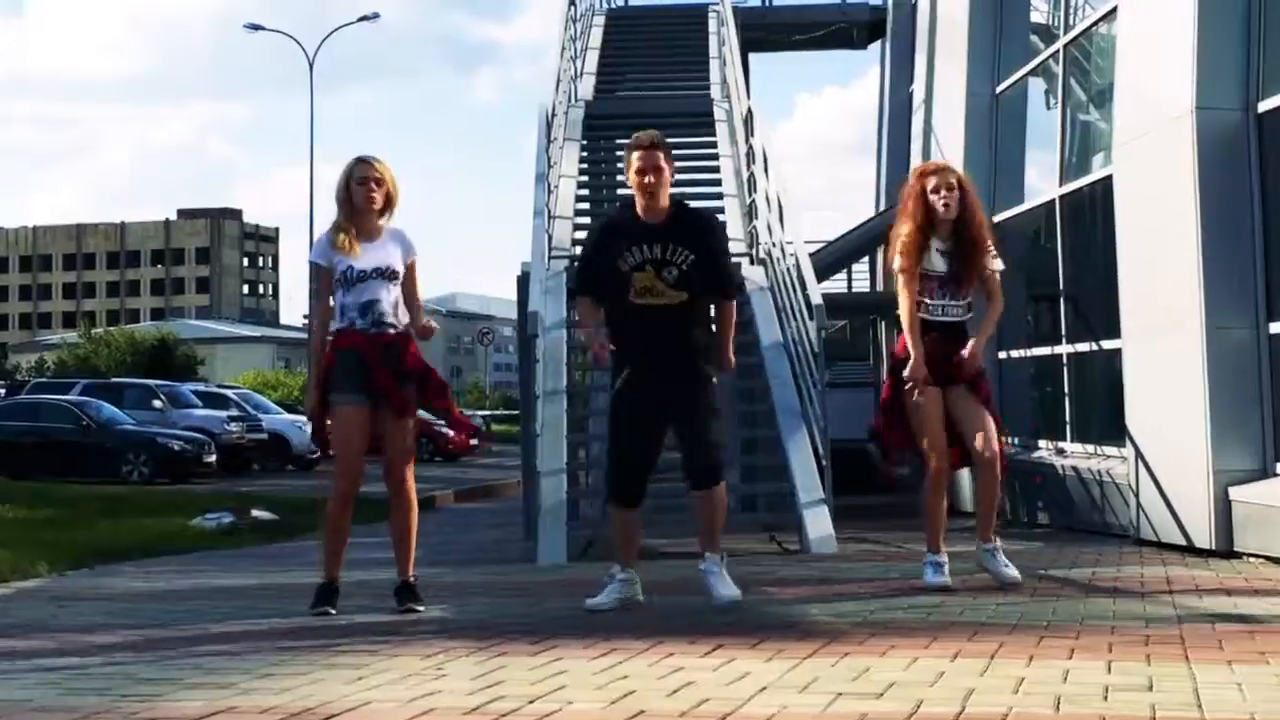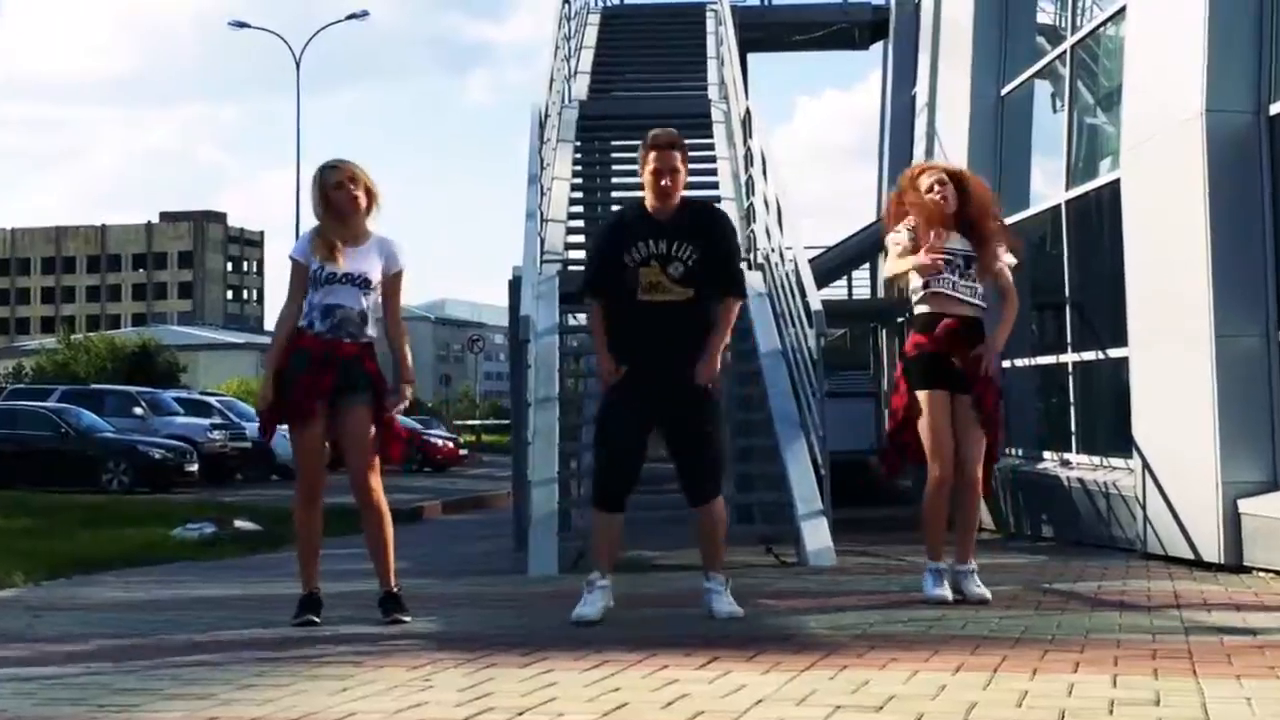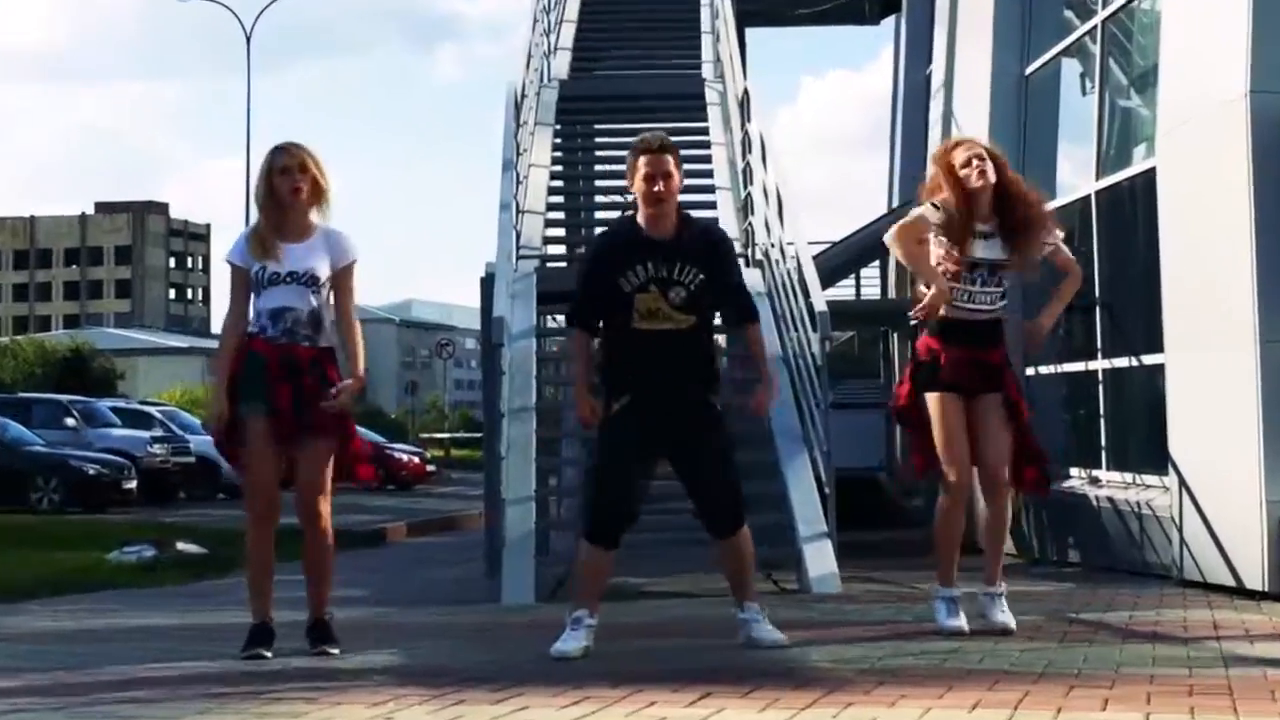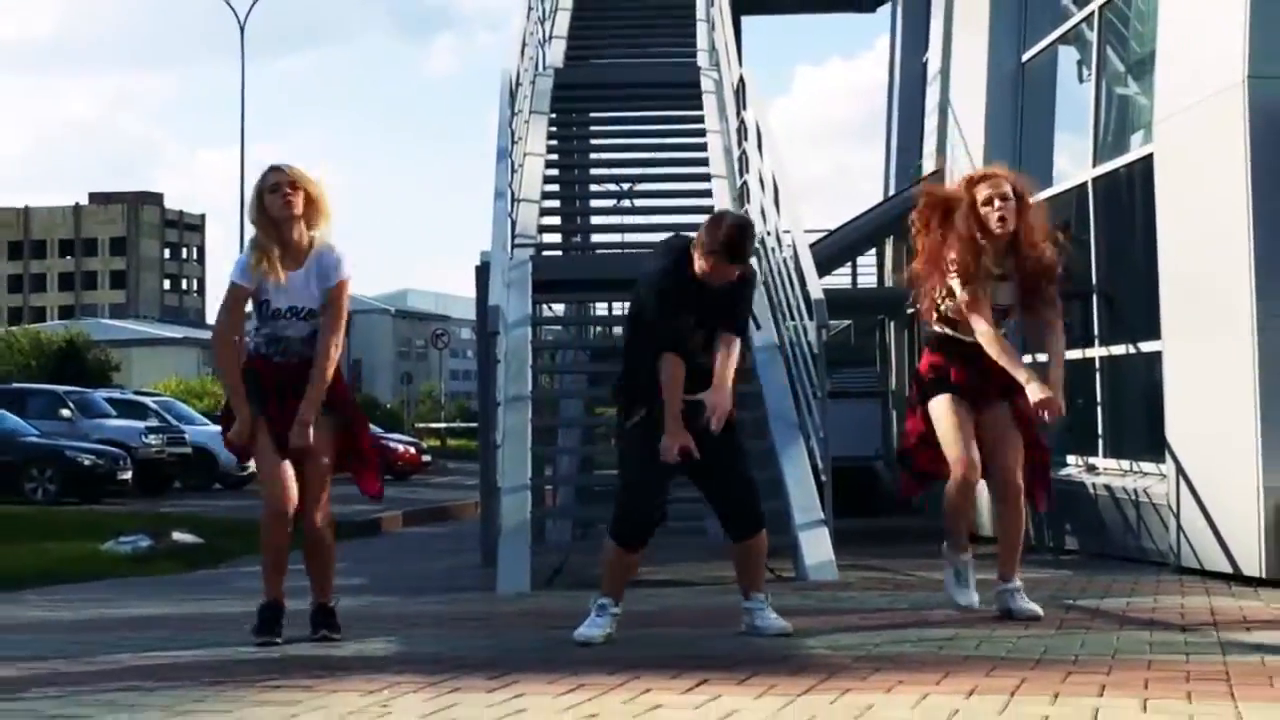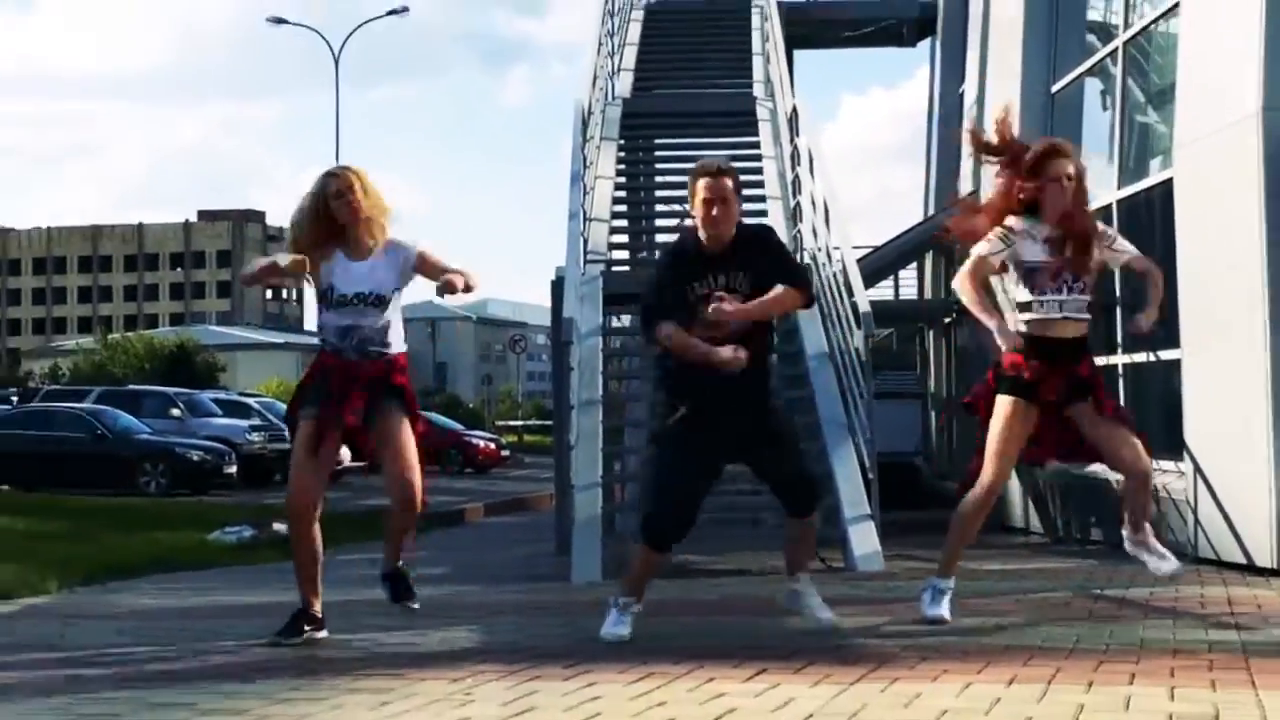
dt=0.5s
person 1, frame 1
left shoulder: (702, 226)
right shoulder: (609, 230)
left elbow: (726, 291)
right elbow: (586, 293)
left wrist: (725, 348)
right wrist: (594, 332)
left hip: (692, 366)
right hip: (635, 369)
left knee: (707, 463)
right knee: (625, 476)
left ankle: (714, 566)
right ankle: (625, 577)
person 1, frame 2
left shoulder: (711, 223)
right shoulder: (619, 227)
left elbow: (733, 293)
right elbow: (595, 294)
left wrist: (714, 350)
right wrist: (603, 353)
left hip: (689, 372)
right hip: (629, 372)
left knee: (704, 477)
right knee: (611, 478)
left ankle: (715, 585)
right ankle: (599, 586)
person 1, frame 3
left shoulder: (710, 242)
right shoulder: (609, 247)
left elbow: (742, 314)
right elbow: (583, 324)
left wrist: (764, 377)
right wrist: (583, 391)
left hip: (695, 400)
right hip: (629, 403)
left knee: (727, 508)
right knee: (605, 514)
left ankle: (750, 614)
right ankle: (582, 622)
person 1, frame 4
left shoulder: (742, 277)
right shoulder: (668, 275)
left elbow: (731, 337)
right elbow: (667, 349)
left wrist: (723, 388)
right wrist: (671, 425)
left hip: (707, 408)
right hip: (650, 410)
left knee: (745, 506)
right knee: (638, 513)
left ankle: (755, 606)
right ankle: (604, 609)
person 1, frame 5
left shoulder: (760, 243)
right shoulder: (675, 255)
left elbow: (799, 292)
right elbow: (658, 324)
left wrist: (745, 313)
right wrist: (711, 354)
left hip: (752, 404)
right hip: (691, 408)
left knee: (802, 491)
right knee: (665, 516)
left ankle: (798, 583)
right ankle: (625, 604)
person 2, frame 1
left shoulder: (400, 241)
right shoulder: (328, 246)
right elbow: (320, 315)
left wrist: (421, 325)
right wrist: (313, 382)
left hip: (397, 357)
right hip: (350, 358)
left knee: (401, 477)
right knee: (347, 479)
left ankle: (406, 580)
right ankle: (329, 583)
person 2, frame 2
left shoulder: (385, 250)
right shoulder: (311, 244)
left elbow: (393, 321)
right elbow: (291, 310)
left wrist: (406, 379)
right wrist: (269, 374)
left hip: (357, 365)
right hip: (307, 361)
left knee: (367, 482)
right knee: (310, 484)
left ankle: (390, 590)
right ankle: (310, 592)
person 2, frame 3
left shoulder: (334, 242)
right shoulder: (250, 244)
left elbow: (345, 317)
right elbow: (236, 319)
left wrist: (357, 374)
right wrist: (220, 388)
left hip: (314, 371)
right hip: (260, 369)
left knee: (314, 507)
right knee: (261, 506)
left ankle: (318, 618)
right ankle: (261, 622)
person 2, frame 4
left shoulder: (329, 259)
right shoulder: (253, 261)
left elbow: (333, 341)
right elbow: (225, 339)
left wrist: (307, 414)
right wrist: (238, 410)
left hip: (316, 384)
right hip: (263, 380)
left knee: (313, 509)
right knee: (281, 501)
left ankle: (324, 607)
right ankle: (273, 603)
person 2, frame 5
left shoulder: (398, 253)
right shoulder: (318, 256)
left elbow: (460, 279)
right elbow: (250, 276)
left wrist: (455, 279)
right wrist: (273, 265)
left hip: (384, 380)
right hip: (330, 380)
left knee: (408, 492)
right knee: (299, 502)
left ankle: (393, 564)
right ankle: (311, 610)
person 3, frame 1
left shoulder: (977, 241)
right shoulder: (912, 239)
left elbow: (995, 299)
right elbow: (907, 303)
left wrist: (977, 344)
right wrist: (916, 360)
left hip: (959, 355)
right hip: (918, 355)
left knee: (989, 451)
right knee: (937, 462)
left ankle: (988, 546)
right ankle: (934, 557)
person 3, frame 2
left shoulder: (983, 239)
right shoulder: (914, 233)
left elbow: (1011, 299)
right elbow: (891, 268)
left wrist: (997, 341)
right wrist: (914, 261)
left hip: (973, 355)
right hip: (927, 350)
left knee: (972, 471)
right knee: (942, 468)
left ankle: (964, 568)
right ankle: (934, 568)
person 3, frame 3
left shoulder: (1020, 223)
right shoulder: (942, 213)
left elbow: (1072, 270)
right elbow: (896, 235)
left wrist: (1047, 318)
right wrist: (932, 282)
left hip: (991, 356)
right hip: (941, 354)
left knee: (999, 477)
right knee: (957, 480)
person 3, frame 4
left shoulder: (1032, 255)
right shoulder: (960, 258)
left elbow: (1052, 319)
right elbow: (983, 327)
left wrist: (1055, 378)
right wrist: (1028, 382)
left hip: (994, 371)
right hip: (945, 367)
left knee: (1013, 484)
right knee: (964, 470)
left ankle: (1009, 588)
right ankle: (957, 553)
person 3, frame 5
left shoulder: (1094, 235)
right shoulder: (1013, 230)
left elbow: (1151, 270)
right elbow: (965, 280)
left wrist: (1150, 311)
right wrist: (996, 325)
left hip: (1077, 368)
right hip: (1025, 366)
left knee: (1138, 467)
right knee: (990, 483)
left ankle: (1137, 533)
right ankle: (940, 583)
